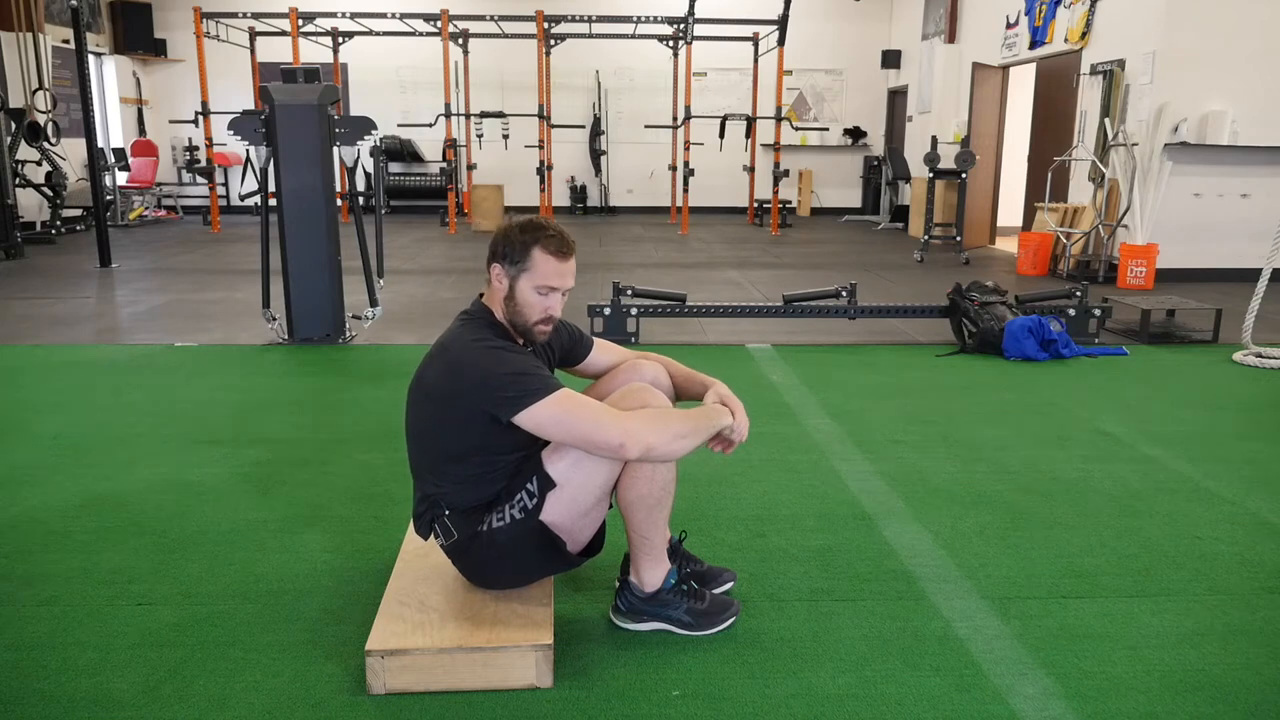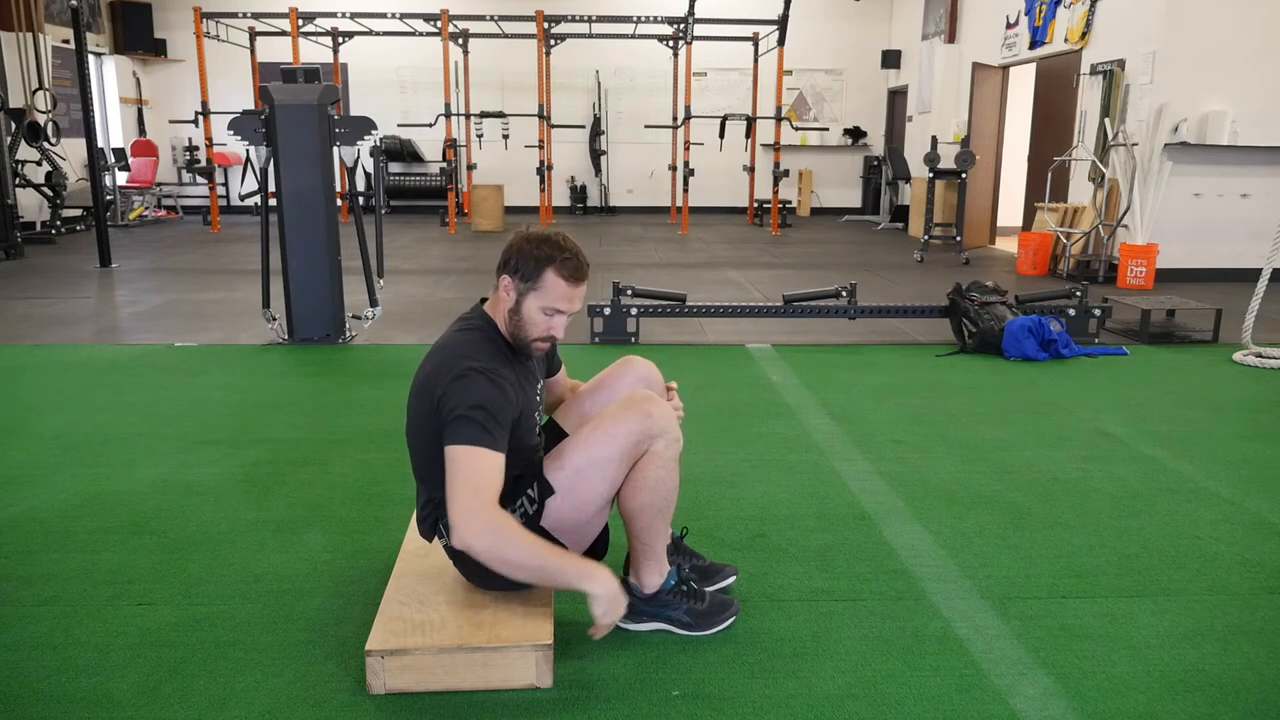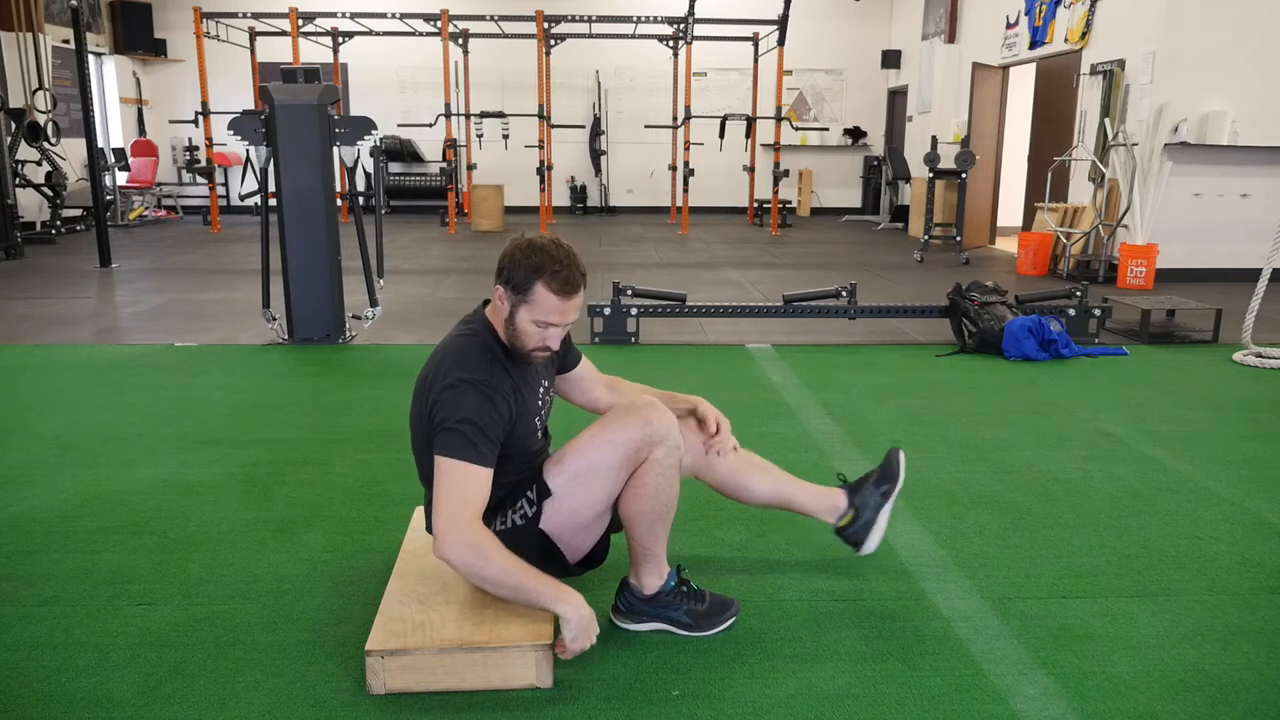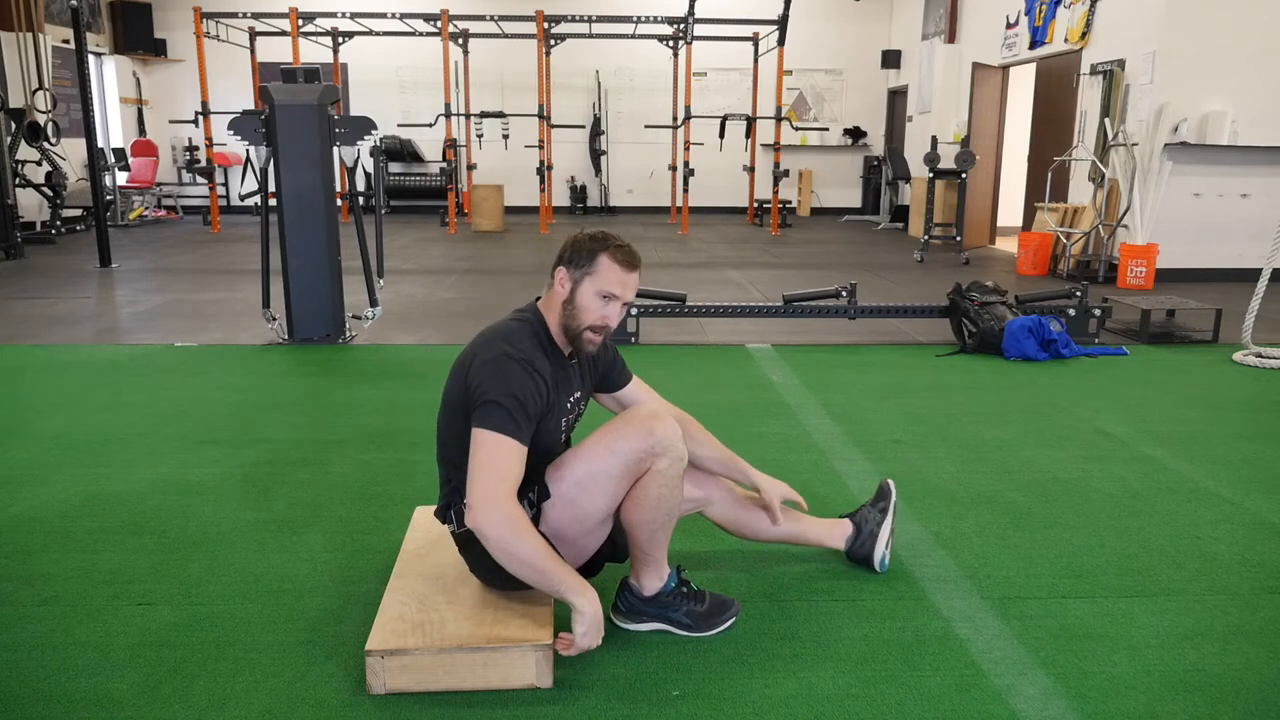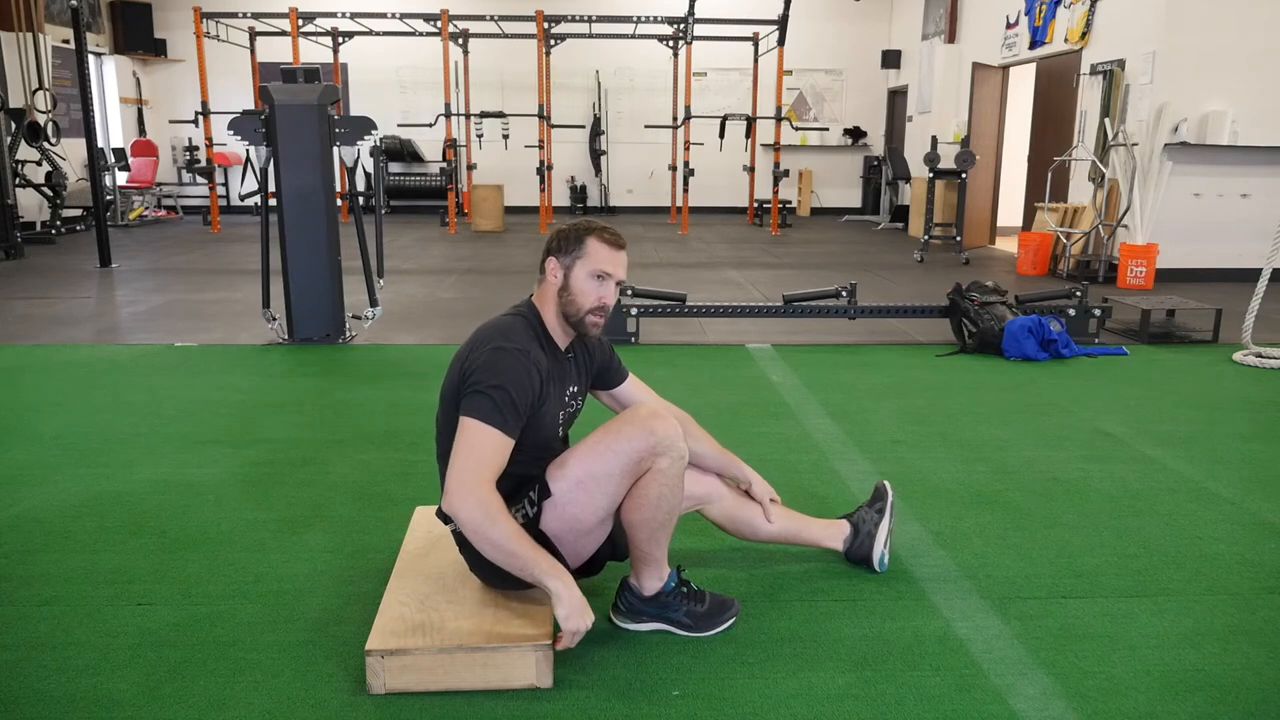
dt=0.5s
person 1, frame 1
left shoulder: (533, 325)
right shoulder: (481, 360)
left elbow: (637, 361)
right elbow: (626, 440)
left wrist: (710, 386)
right wrist: (717, 416)
left hip: (513, 488)
right hip: (488, 538)
left knee: (646, 377)
right knee: (642, 411)
left ankle: (659, 551)
right ankle: (650, 591)
person 1, frame 2
left shoulder: (524, 328)
right shoulder: (475, 374)
left elbow: (560, 394)
right elbow: (474, 530)
left wrist: (650, 395)
right wrist: (593, 578)
right hip: (501, 541)
left knee: (636, 374)
right knee: (651, 419)
left ankle: (662, 551)
right ankle: (650, 592)
person 1, frame 3
left shoulder: (539, 327)
right shoulder: (469, 385)
left elbow: (598, 390)
right elbow: (455, 540)
left wrist: (690, 405)
right wrist: (567, 603)
left hip: (537, 493)
right hip: (511, 540)
left knee: (693, 428)
right knee: (651, 423)
left ankle: (842, 512)
right ankle: (649, 593)
person 1, frame 4
left shoulder: (587, 342)
right shoulder: (513, 363)
left elbow: (672, 416)
right elbow: (487, 513)
left wrist: (755, 477)
right wrist: (581, 597)
left hip: (544, 507)
right hip: (505, 546)
left knee: (703, 486)
right knee: (653, 431)
left ankle: (848, 536)
right ankle: (649, 594)
person 1, frame 5
left shoulder: (582, 341)
right shoulder: (509, 357)
left elbow: (665, 410)
right elbow: (464, 498)
left wrist: (745, 475)
right wrist: (560, 584)
left hip: (544, 507)
right hip: (507, 538)
left knee: (703, 485)
right knee: (654, 431)
left ankle: (847, 537)
right ankle: (649, 595)
